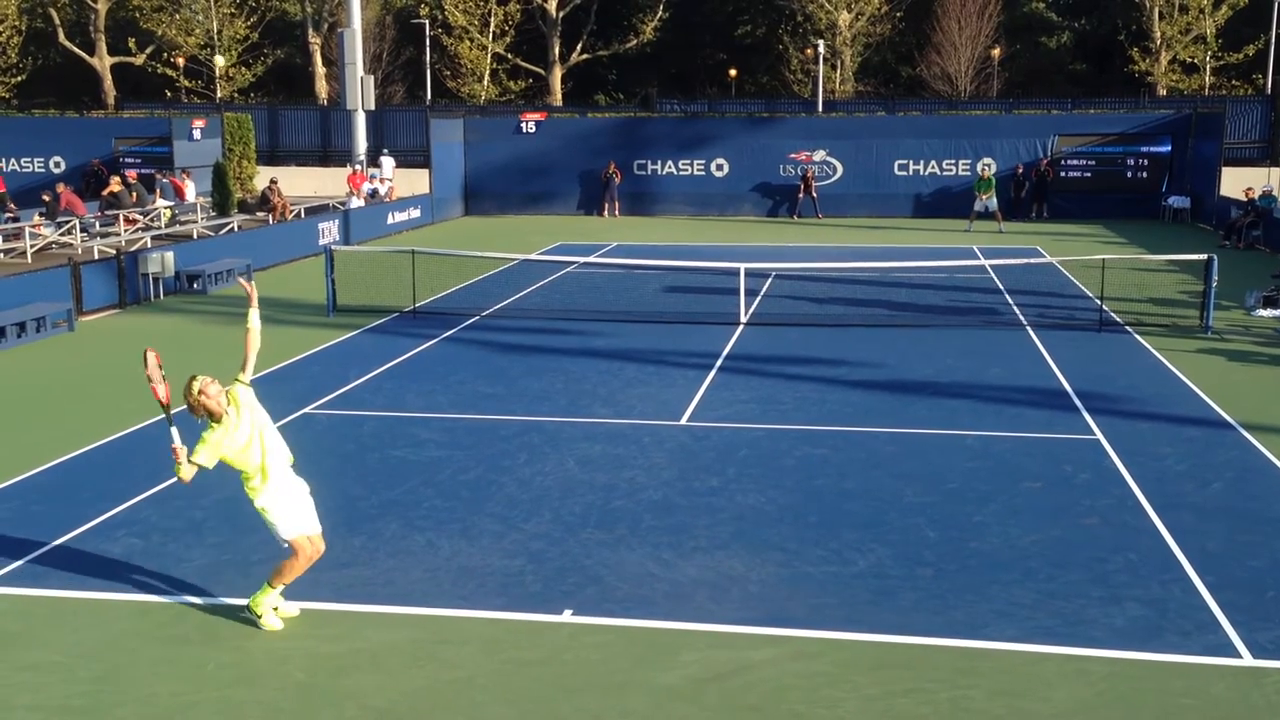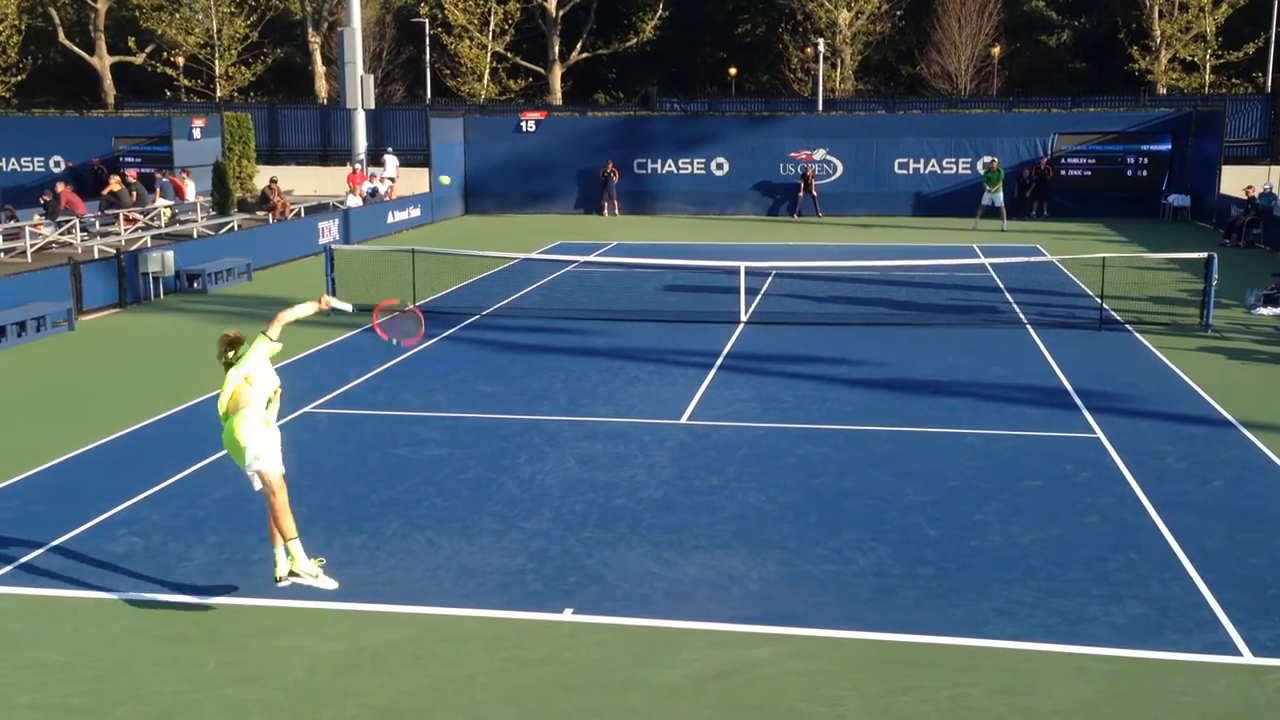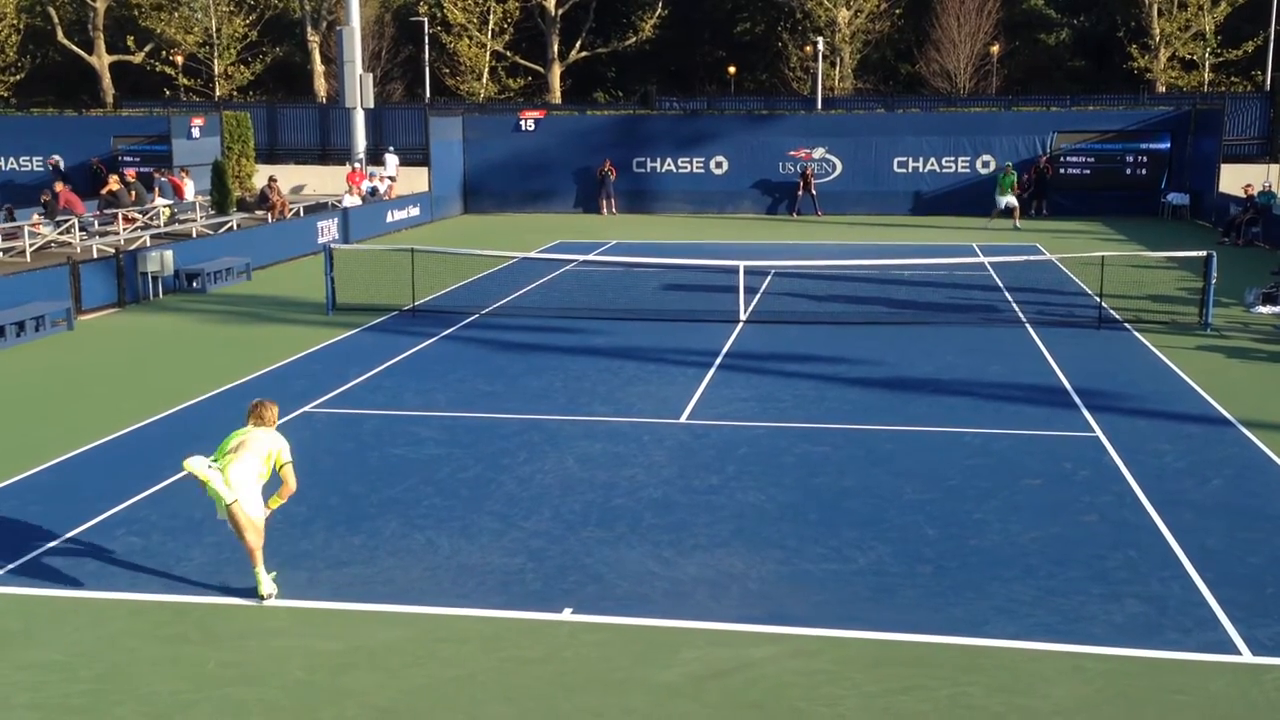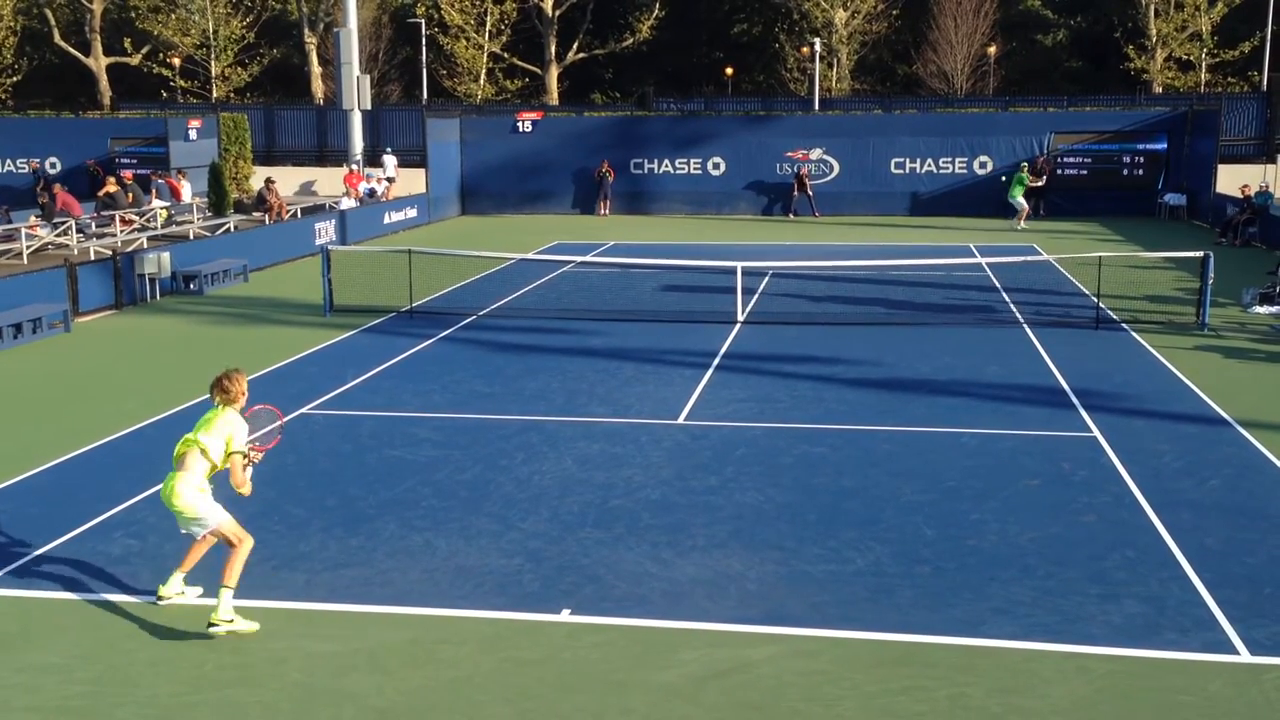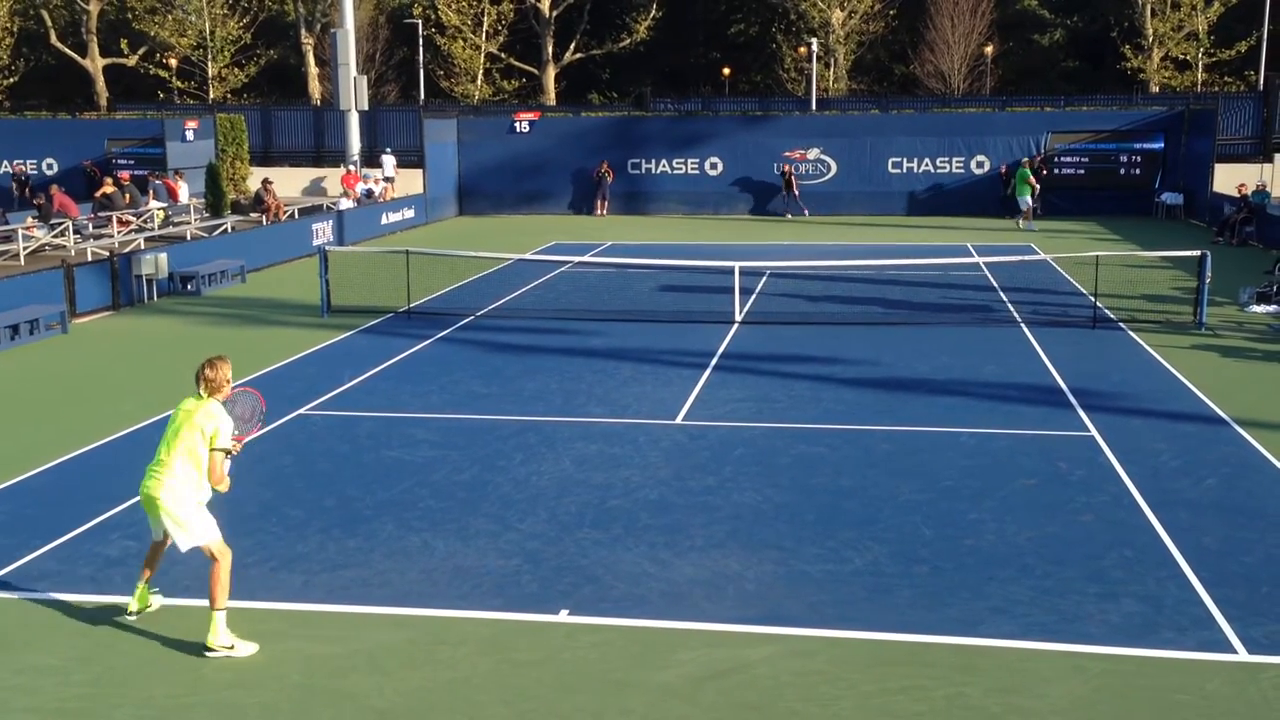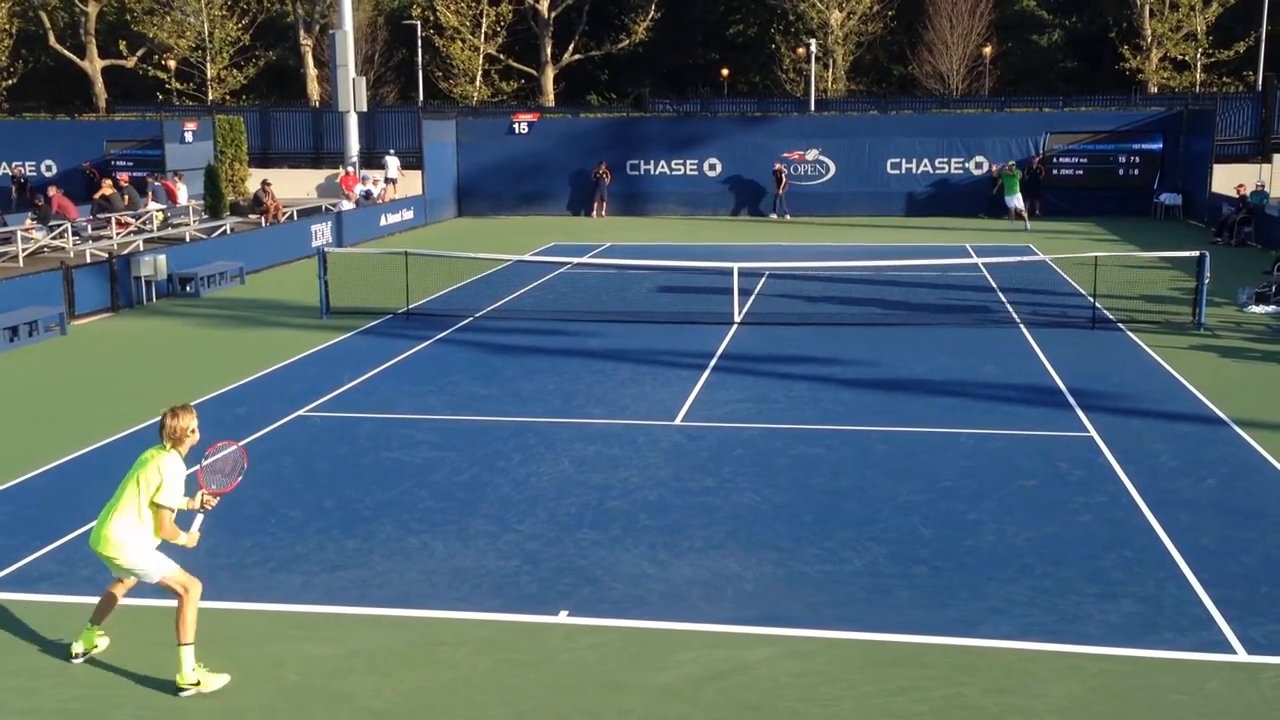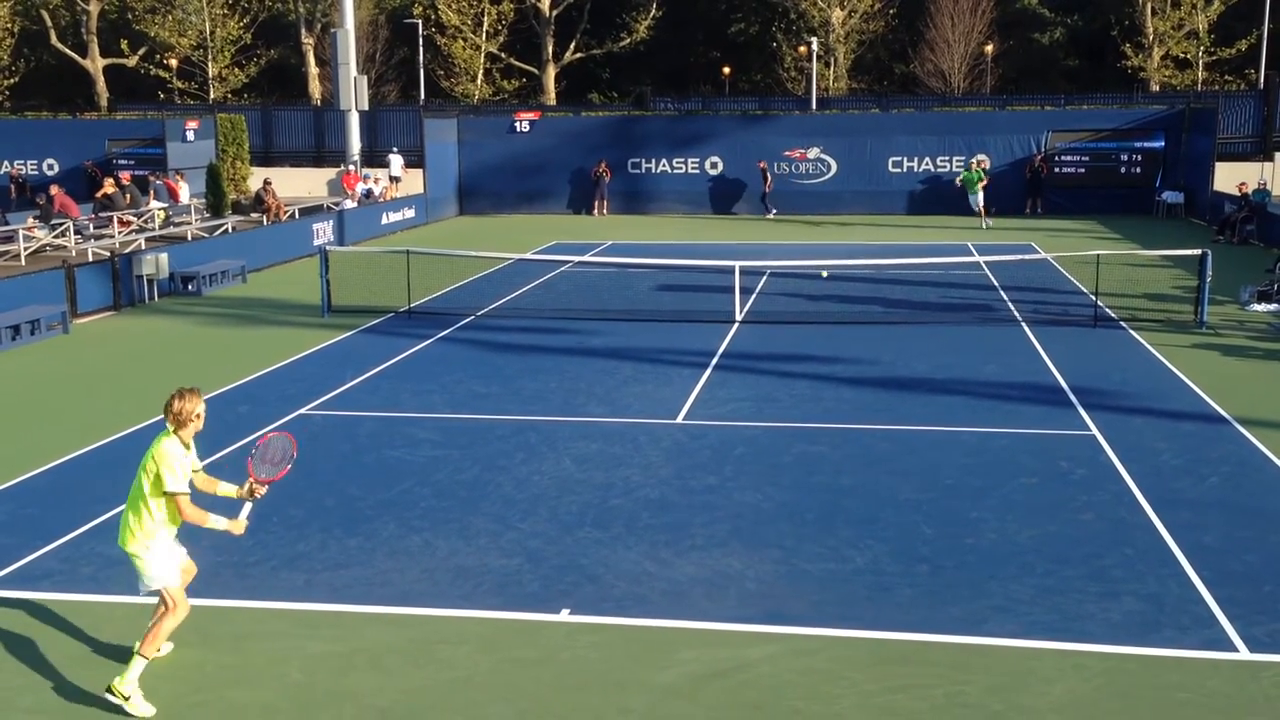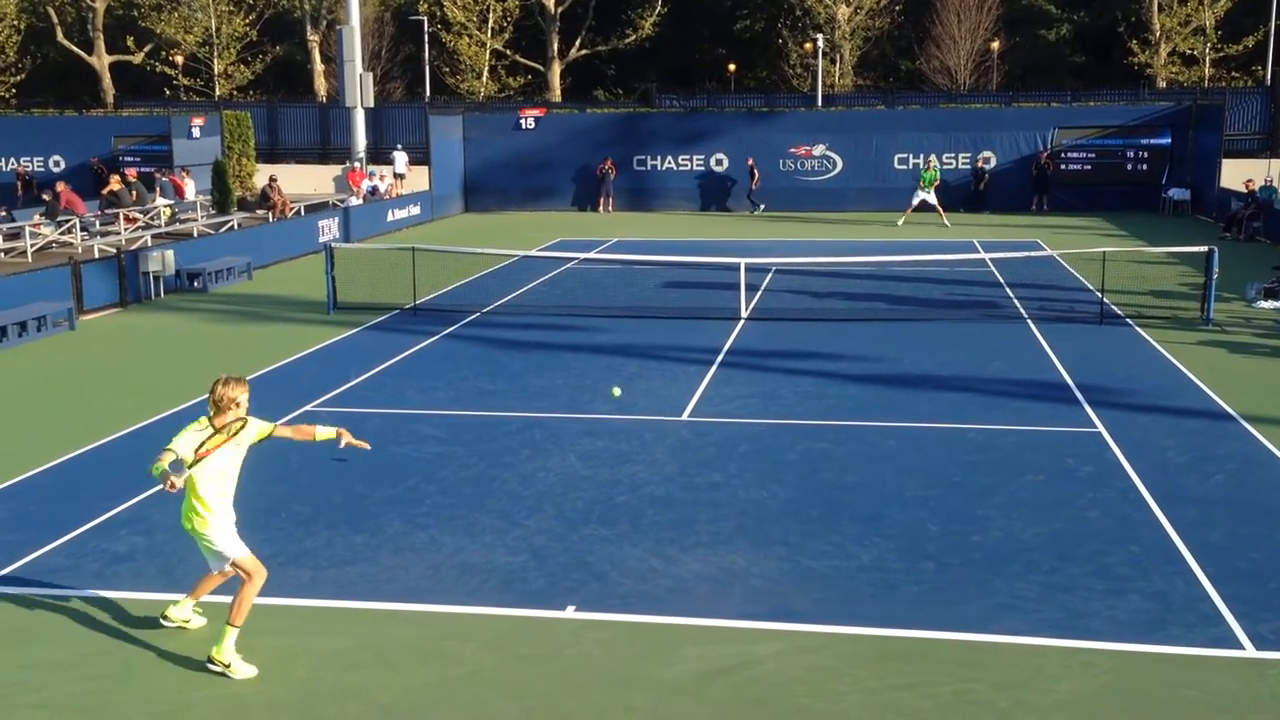
dt=0.4s
person 1, frame 1
left shoulder: (240, 394)
right shoulder: (212, 439)
left elbow: (252, 347)
right elbow: (185, 475)
left wrist: (253, 304)
right wrist: (181, 460)
left hip: (291, 483)
right hip: (268, 494)
left knee: (316, 548)
right knee: (302, 552)
left ankle: (271, 596)
right ankle: (261, 602)
person 1, frame 2
right shoulder: (255, 353)
right elbow: (279, 319)
right wrist: (314, 305)
left hip: (234, 437)
right hip: (249, 429)
left knee: (275, 496)
right knee: (277, 493)
left ankle: (282, 566)
right ankle: (300, 565)
person 1, frame 3
left shoulder: (234, 435)
right shoulder: (278, 439)
left elbow: (213, 467)
right elbow: (290, 485)
right wrist: (270, 506)
left hip: (219, 476)
right hip: (243, 476)
right knee: (253, 537)
left ankle: (264, 582)
person 1, frame 4
left shoulder: (210, 416)
right shoulder: (236, 425)
right elbow: (237, 479)
left wrist: (242, 460)
right wrist: (245, 488)
left hip: (172, 488)
right hip: (189, 492)
left knee: (210, 534)
right knee: (242, 542)
left ankle: (172, 587)
right ankle: (223, 614)
person 1, frame 5
left shoulder: (185, 405)
right shoulder: (221, 419)
right elbow: (215, 477)
left wrist: (222, 449)
right wrist: (222, 484)
left hip: (151, 487)
right hip: (178, 496)
left knee: (160, 540)
right knee: (222, 556)
left ankle: (139, 602)
right ankle: (218, 636)
person 1, frame 6
left shoulder: (152, 454)
right shoulder: (174, 470)
right elbow: (164, 528)
left wrist: (190, 503)
right wrist: (186, 539)
left hip: (104, 535)
right hip: (127, 542)
left knee: (125, 581)
right knee: (190, 588)
left ankle: (85, 643)
right ankle: (188, 672)
person 1, frame 7
left shoulder: (179, 444)
right shoulder: (170, 453)
left elbow: (200, 481)
right elbow: (187, 511)
left wrist: (240, 491)
right wrist: (228, 525)
left hip: (154, 533)
right hip: (145, 538)
left knee: (187, 572)
right knee: (178, 608)
left ankle: (148, 640)
right ankle: (125, 685)
person 1, frame 8
left shoulder: (247, 426)
right shoulder: (192, 434)
left elbow: (292, 431)
right elbow: (160, 462)
left wrist: (336, 432)
right wrist: (166, 475)
left hip: (221, 515)
right hip: (205, 520)
left knee: (227, 567)
right knee: (256, 574)
left ankle: (178, 611)
right ankle: (224, 653)
